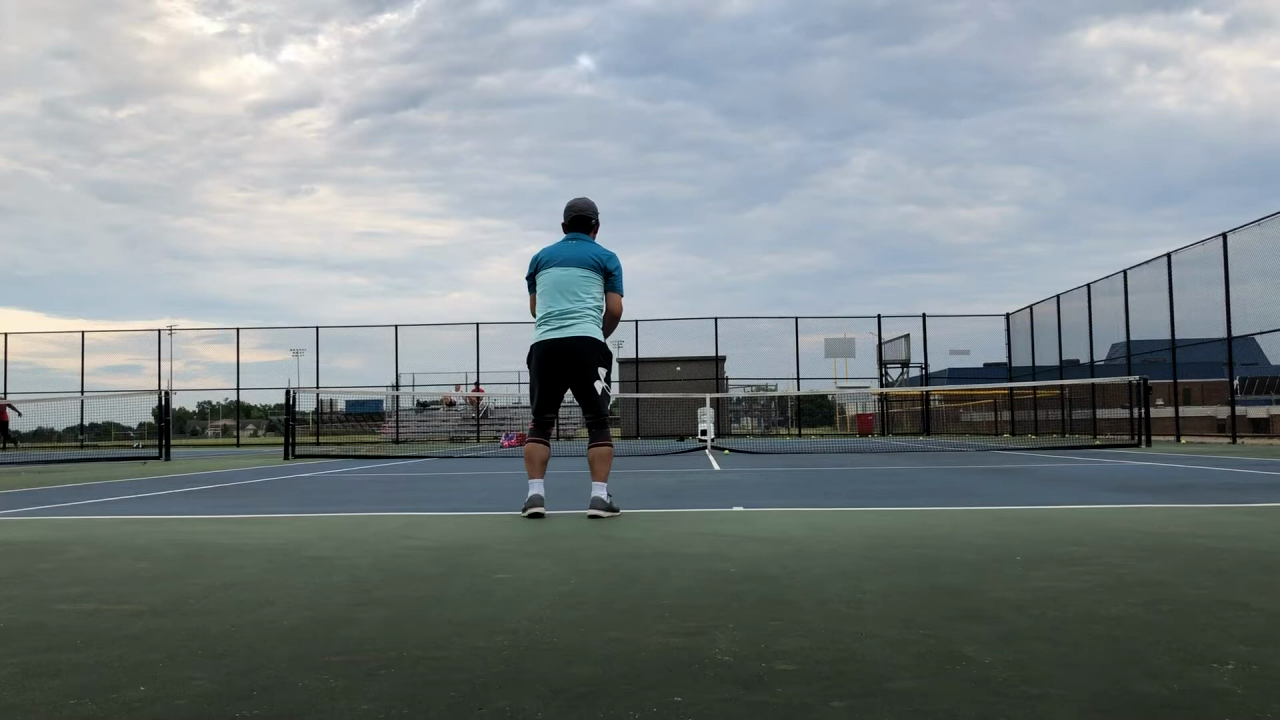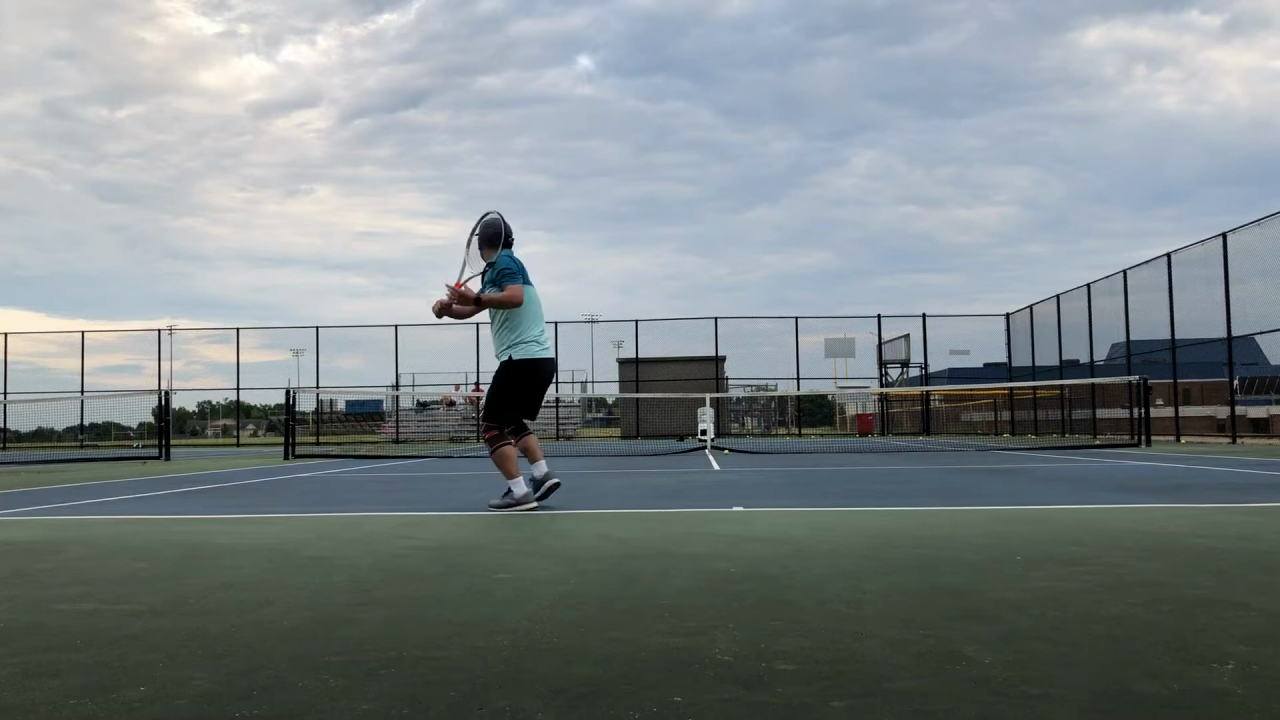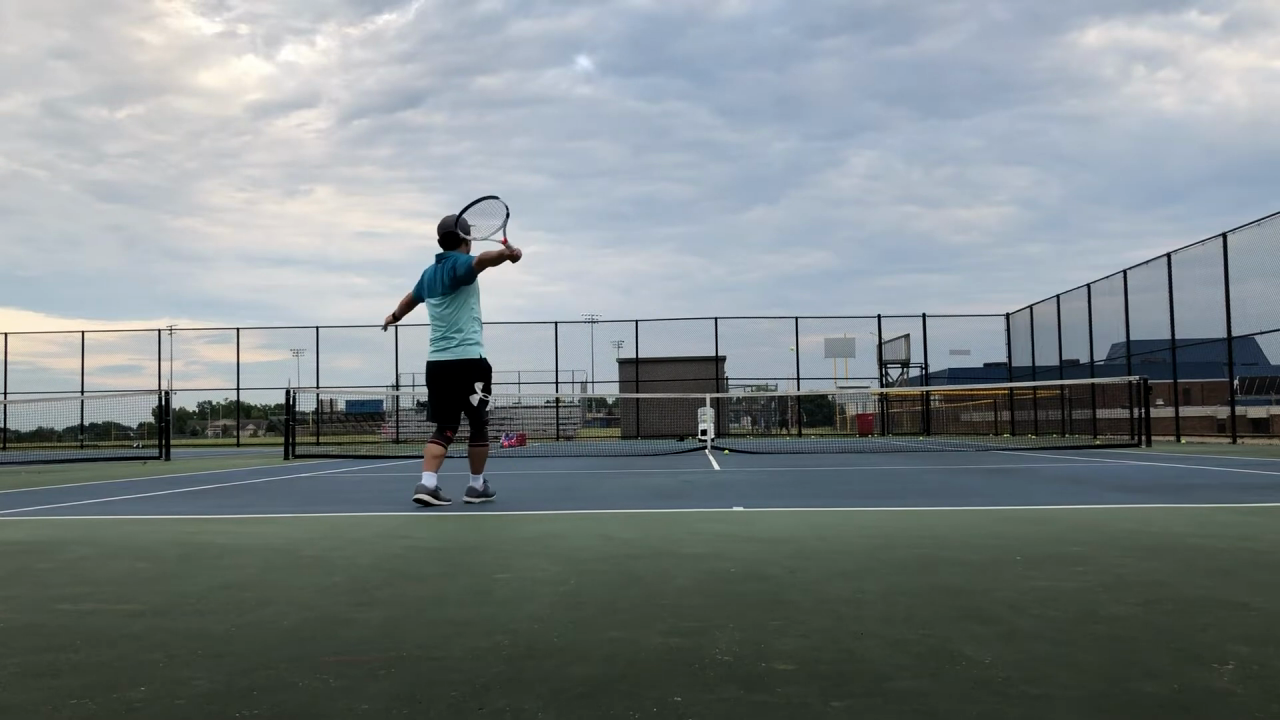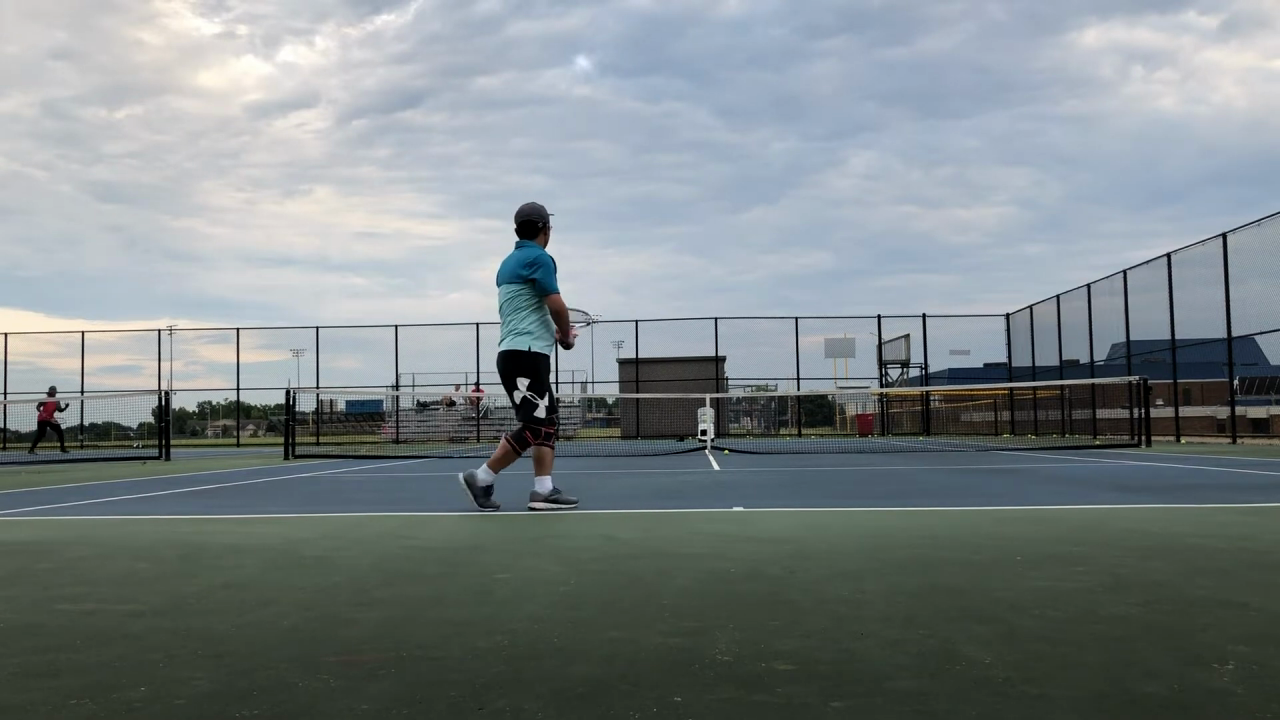
dt=1s
person 1, frame 1
left shoulder: (540, 257)
right shoulder: (606, 257)
right elbow: (614, 309)
right wrist: (600, 335)
left hip: (544, 346)
right hip: (586, 344)
left knee: (541, 422)
right knee: (598, 422)
left ankle: (535, 494)
right ankle: (600, 496)
person 1, frame 2
left shoulder: (505, 263)
right shoulder: (498, 270)
left elbow: (516, 297)
right elbow: (469, 309)
left wrist: (476, 297)
right wrist: (446, 306)
left hip: (521, 361)
right hip: (542, 361)
left knee: (493, 427)
right knee: (514, 422)
left ankle: (519, 492)
right ankle: (542, 475)
person 1, frame 3
left shoulder: (429, 274)
right shoulder: (460, 265)
left elbow: (409, 301)
right elbow: (482, 259)
left wrist: (394, 317)
right wrist: (508, 252)
left hip: (436, 362)
right hip: (468, 360)
left knee: (444, 428)
right knee: (478, 425)
left ankle: (426, 484)
right ankle: (477, 486)
person 1, frame 4
left shoulder: (508, 262)
right shoulder: (540, 258)
right elbow: (556, 304)
left wrist: (554, 330)
right wrist: (565, 332)
left hip: (514, 353)
right hip: (526, 354)
left knee: (546, 422)
right knee: (533, 427)
left ankle: (544, 490)
right ankle: (480, 478)
